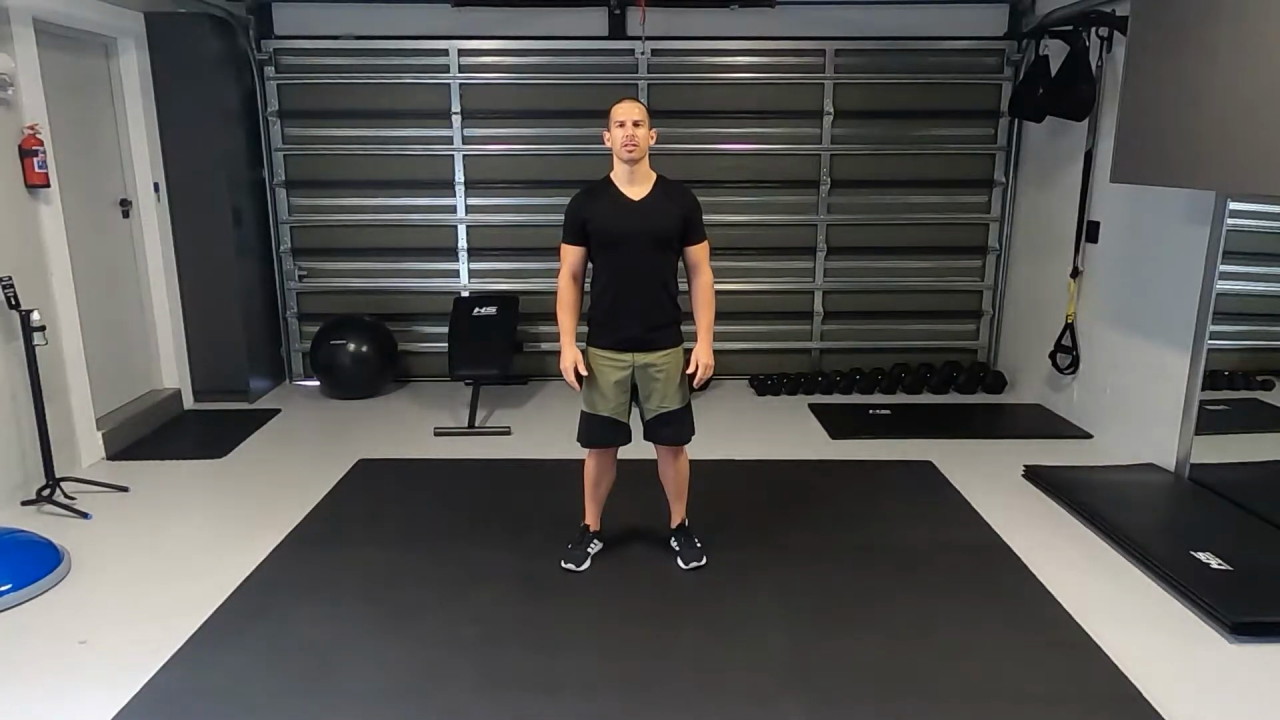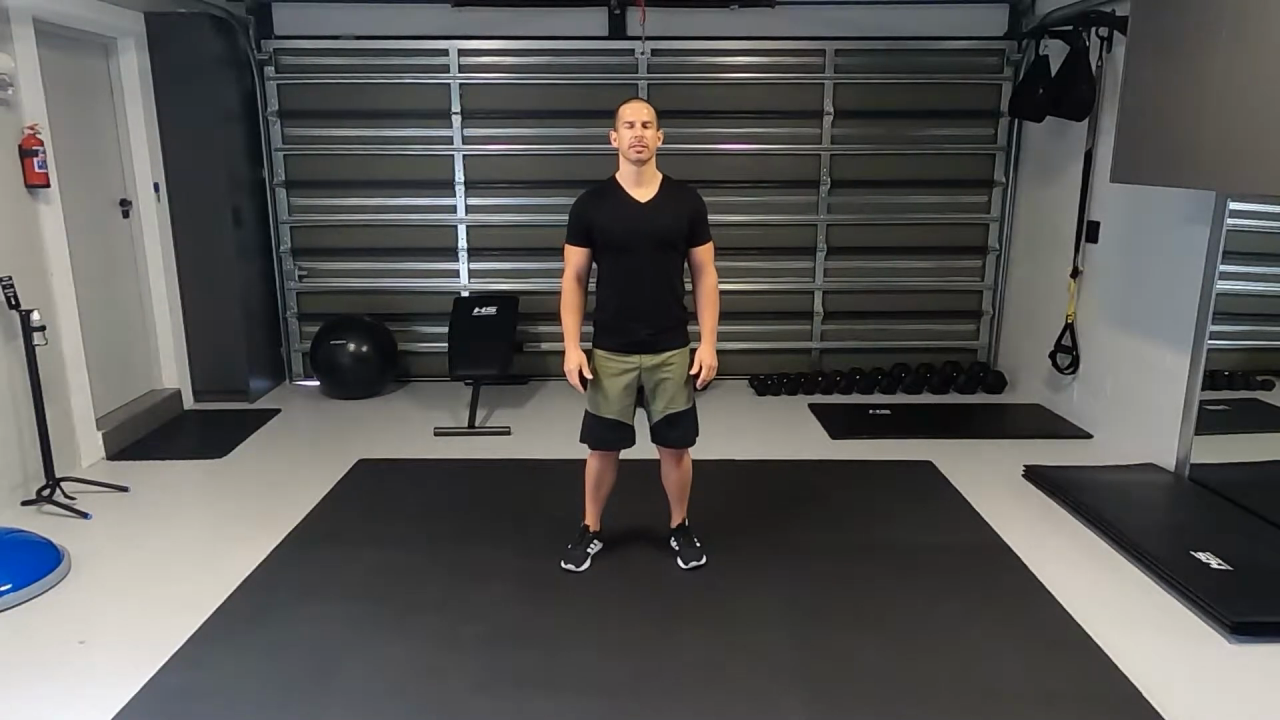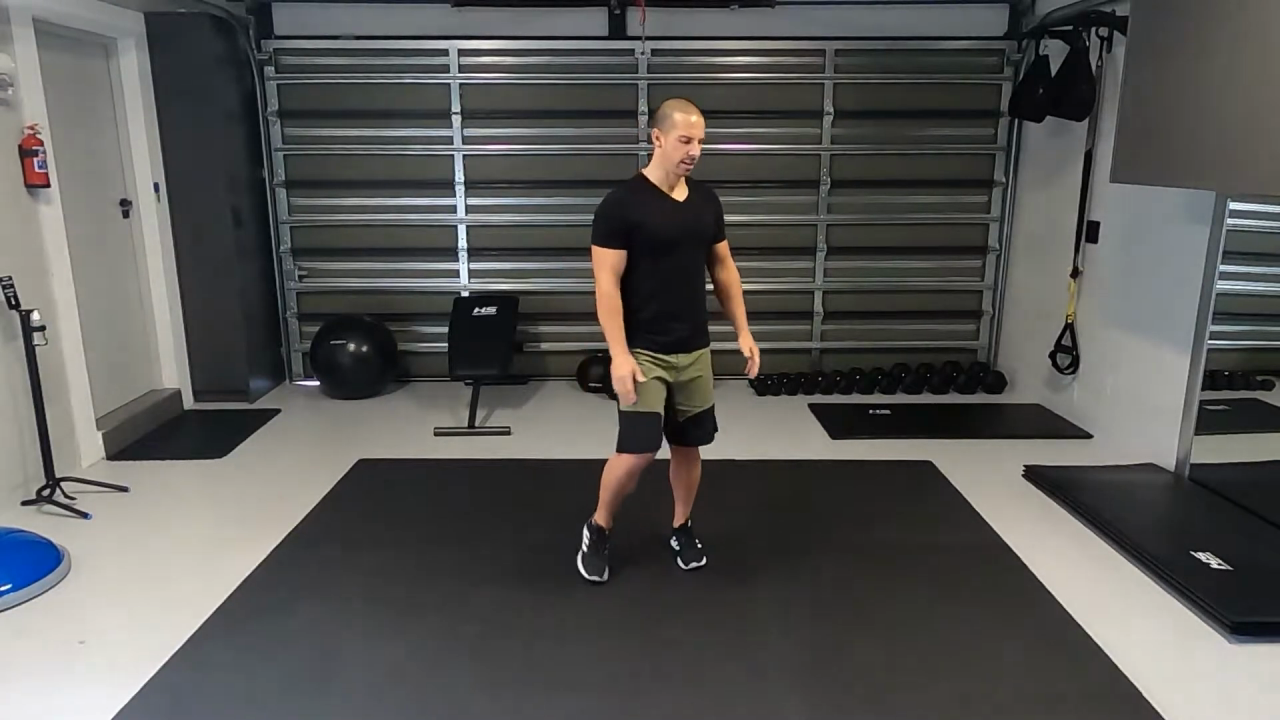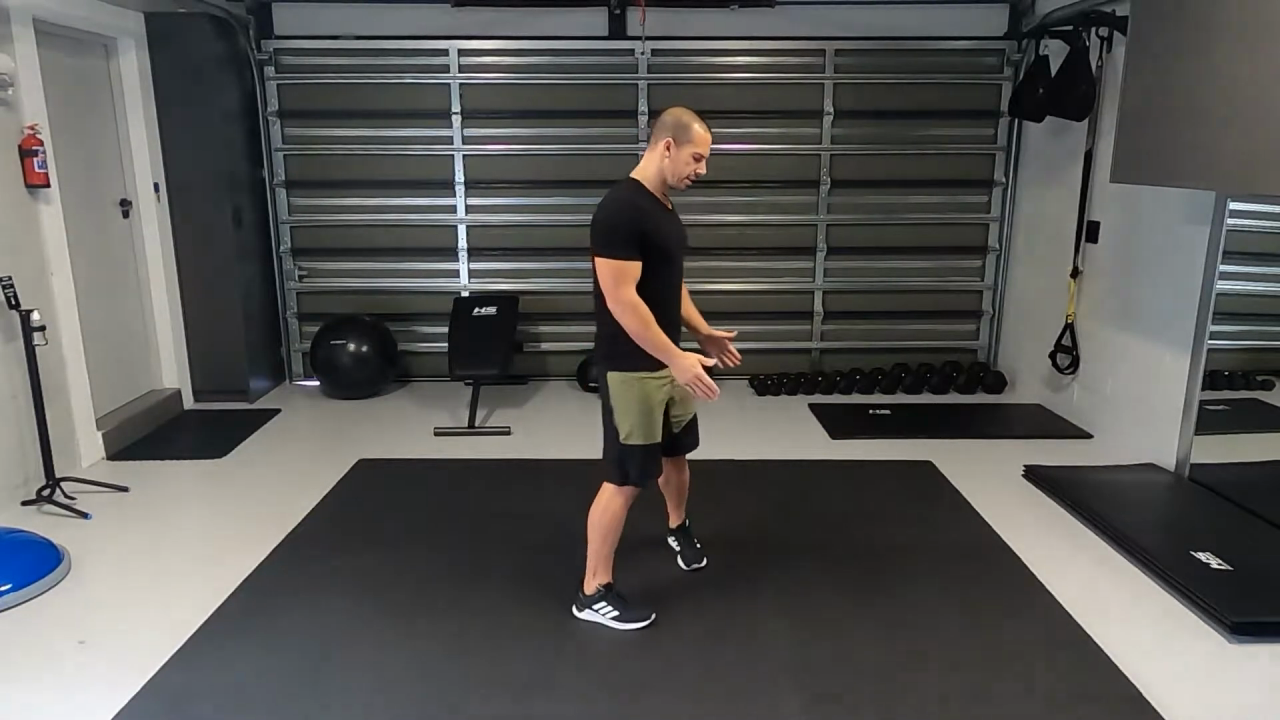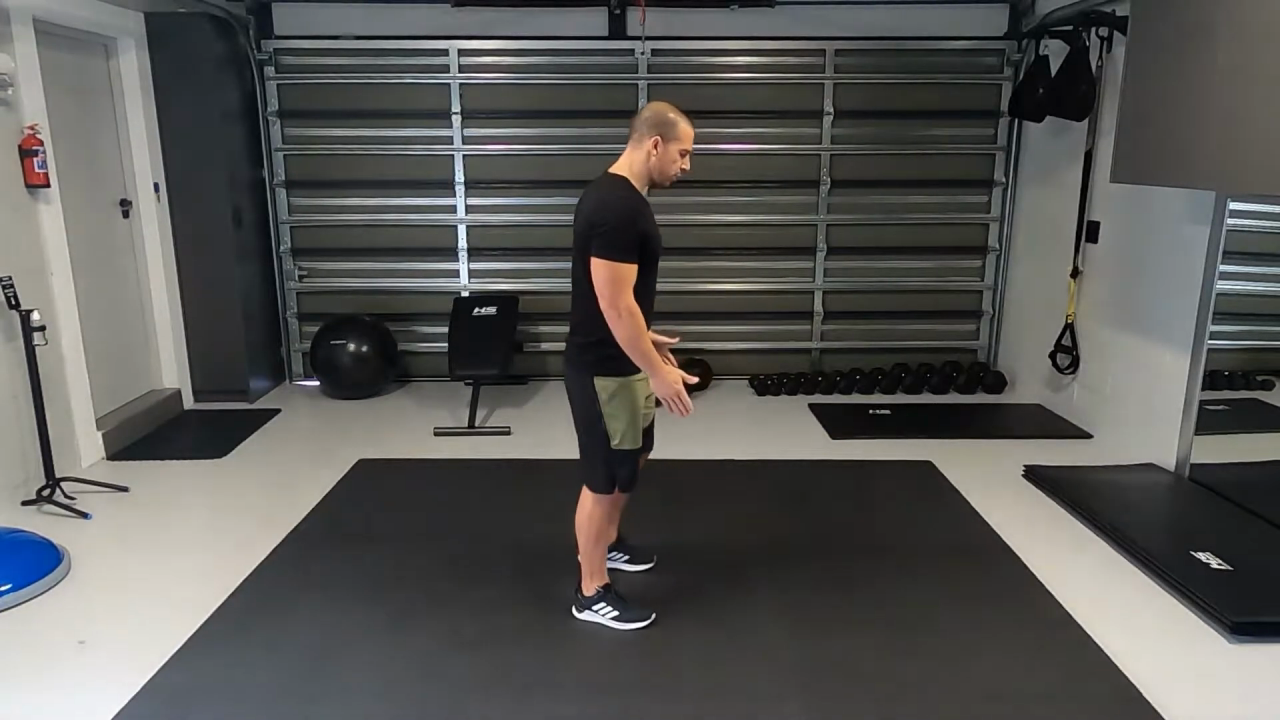
dt=0.4s
person 1, frame 1
left shoulder: (679, 199)
right shoulder: (586, 203)
left elbow: (700, 273)
right elbow: (570, 276)
left wrist: (705, 341)
right wrist: (568, 343)
left hip: (665, 348)
right hip: (604, 349)
left knee: (672, 442)
right knee: (601, 444)
left ankle: (680, 527)
right ankle: (590, 530)
person 1, frame 2
left shoulder: (686, 200)
right shoulder: (592, 205)
left elbow: (705, 275)
right elbow: (574, 278)
left wrist: (708, 342)
right wrist: (572, 345)
left hip: (671, 351)
right hip: (612, 352)
left knee: (676, 446)
right knee: (603, 446)
left ankle: (679, 527)
right ankle: (590, 530)
person 1, frame 3
left shoulder: (705, 198)
right shoulder: (622, 203)
left elbow: (722, 267)
right elbow: (606, 282)
left wrist: (742, 332)
right wrist: (618, 352)
left hip: (695, 349)
right hip: (644, 350)
left knee: (688, 446)
right knee: (637, 450)
left ankle: (682, 528)
right ankle: (598, 526)
person 1, frame 4
left shoulder: (661, 203)
right shoulder: (622, 210)
right elbow: (620, 298)
left wrist: (701, 332)
right wrist: (676, 359)
left hip: (662, 360)
right hip: (629, 367)
left knee: (676, 452)
right knee: (626, 478)
left ankle: (677, 527)
right ankle: (594, 592)
person 1, frame 5
left shoulder: (613, 195)
right shoulder: (620, 210)
right elbow: (615, 305)
left wrist: (647, 340)
right wrist: (658, 372)
left hip: (616, 359)
right hip: (604, 367)
left knee: (624, 464)
right knee: (606, 479)
left ankle: (605, 545)
right ankle: (592, 593)
